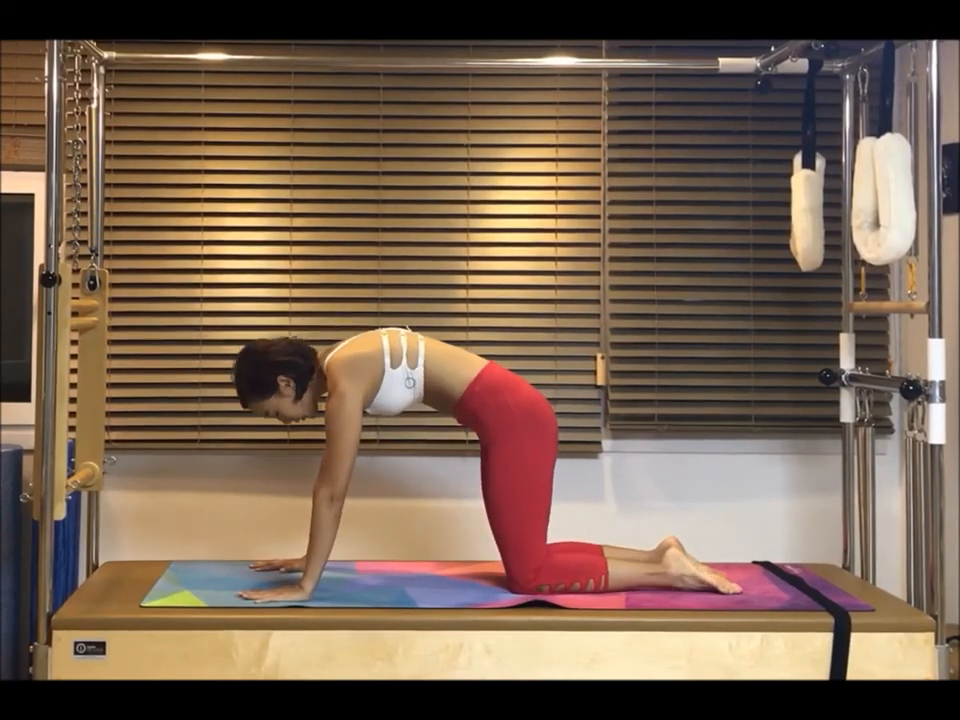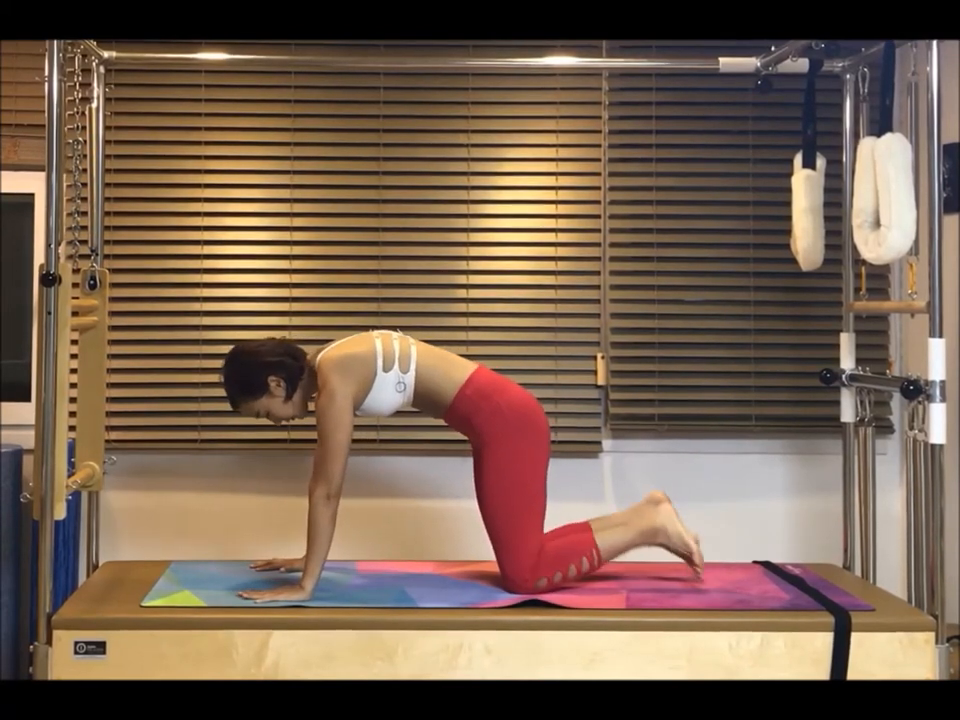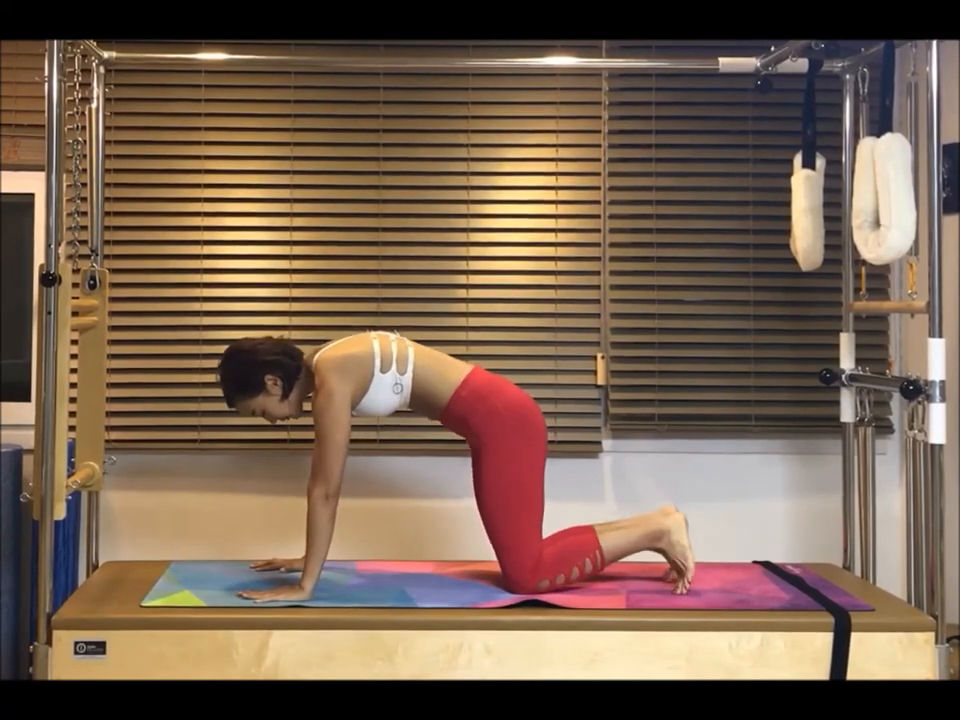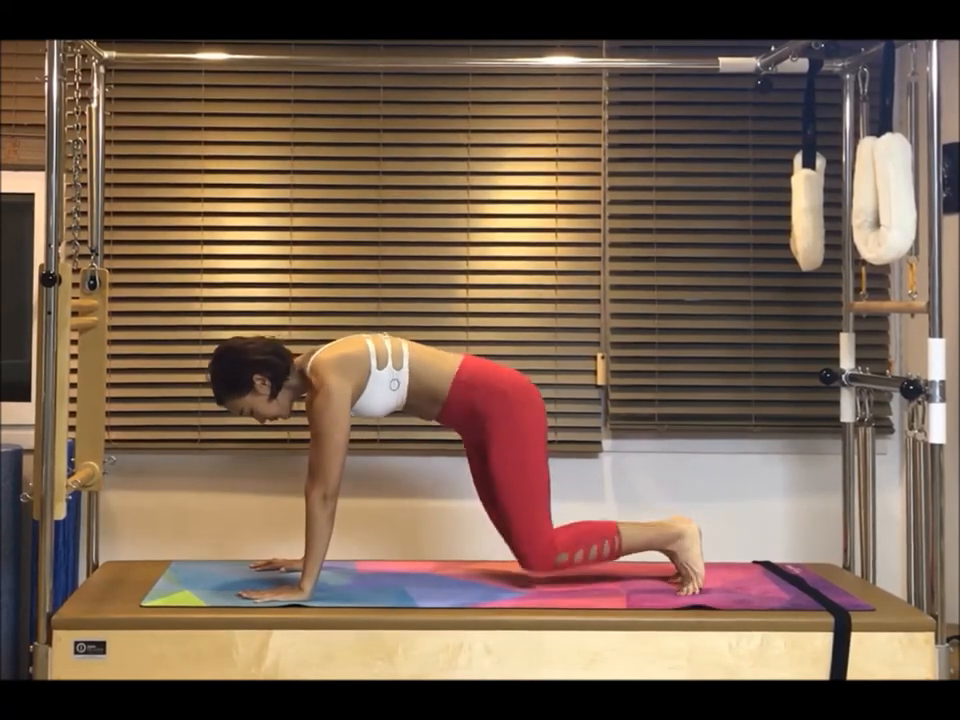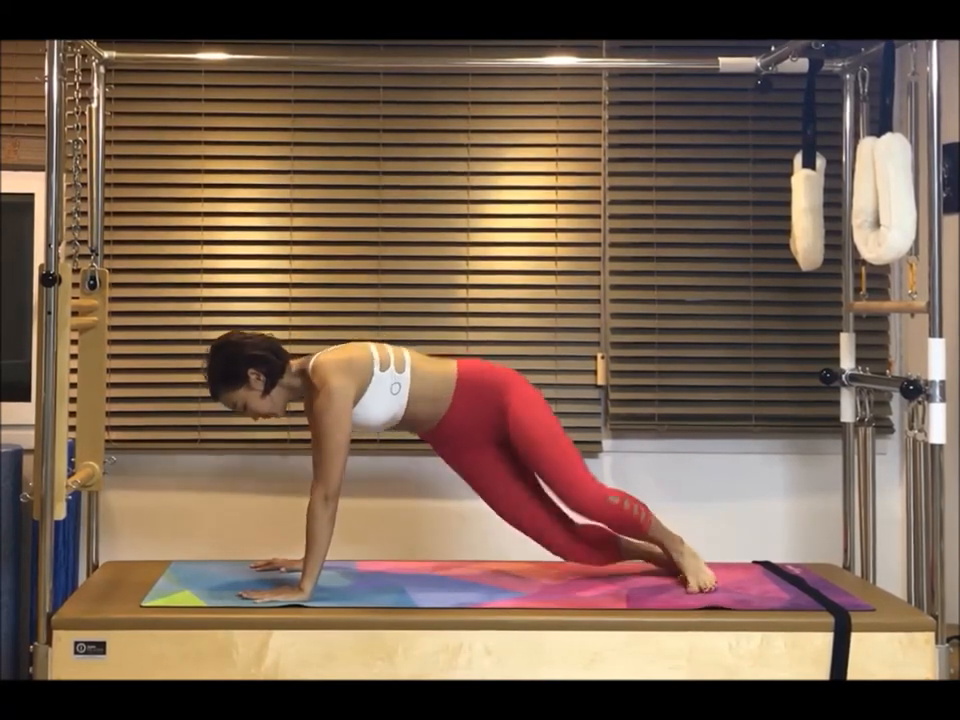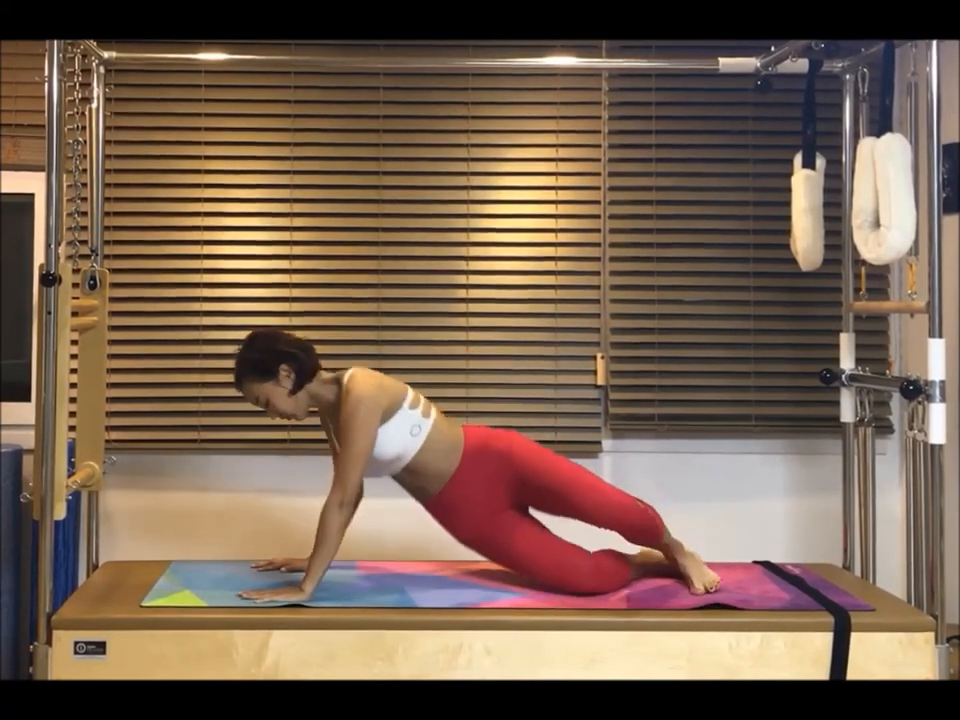
dt=0.3s
person 1, frame 1
left shoulder: (343, 379)
right shoulder: (338, 368)
left elbow: (332, 491)
right elbow: (329, 483)
left wrist: (306, 584)
right wrist: (309, 558)
left hip: (512, 416)
right hip: (507, 414)
left knee: (529, 575)
right knee: (527, 556)
left ankle: (667, 571)
right ankle: (658, 554)
person 1, frame 2
left shoulder: (334, 379)
right shoulder: (328, 367)
left elbow: (327, 491)
right elbow: (324, 483)
left wrist: (305, 585)
right wrist: (308, 558)
left hip: (503, 418)
right hip: (497, 416)
left knee: (524, 574)
right knee: (522, 555)
left ankle: (651, 526)
right ankle: (645, 513)
person 1, frame 3
left shoulder: (331, 379)
right shoulder: (325, 368)
left elbow: (326, 491)
right elbow: (321, 483)
left wrist: (305, 585)
right wrist: (307, 558)
left hip: (501, 419)
right hip: (494, 419)
left knee: (526, 576)
right knee: (524, 558)
left ankle: (658, 531)
right ankle: (652, 524)
person 1, frame 4
left shoulder: (328, 379)
right shoulder: (316, 378)
left elbow: (325, 493)
right elbow: (317, 482)
left wrist: (305, 586)
right wrist: (306, 558)
left hip: (501, 401)
right hip: (480, 415)
left knee: (537, 552)
right knee: (531, 546)
left ankle: (671, 534)
right ankle: (664, 536)
person 1, frame 5
left shoulder: (330, 379)
right shoulder: (312, 393)
left elbow: (326, 493)
right elbow: (325, 488)
left wrist: (305, 585)
right wrist: (307, 559)
left hip: (493, 395)
right hip: (456, 437)
left knee: (585, 497)
right knee: (564, 540)
left ankle: (675, 545)
right ankle: (648, 552)
person 1, frame 6
left shoulder: (359, 391)
right shoulder: (331, 412)
left elbow: (340, 498)
right elbow: (349, 496)
left wrist: (307, 588)
right wrist: (312, 561)
left hip: (495, 458)
right hip: (465, 509)
left knee: (614, 508)
right knee: (587, 577)
left ankle: (677, 552)
right ankle: (654, 563)
